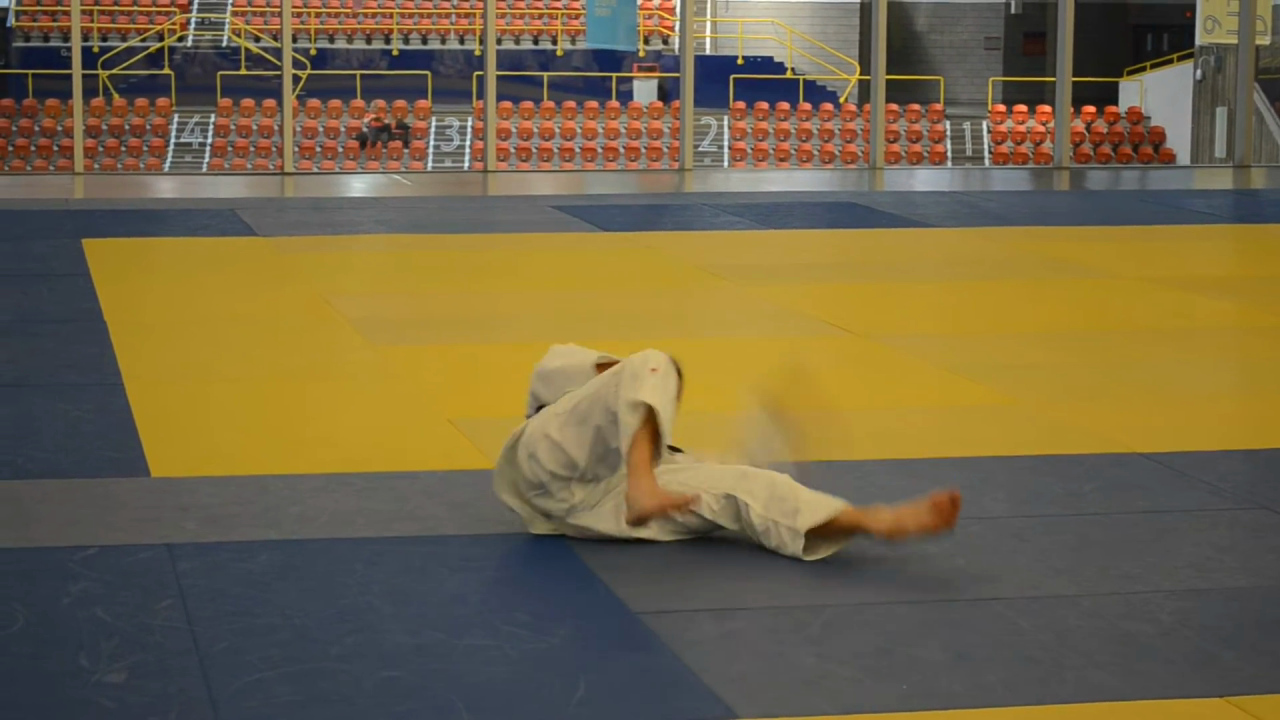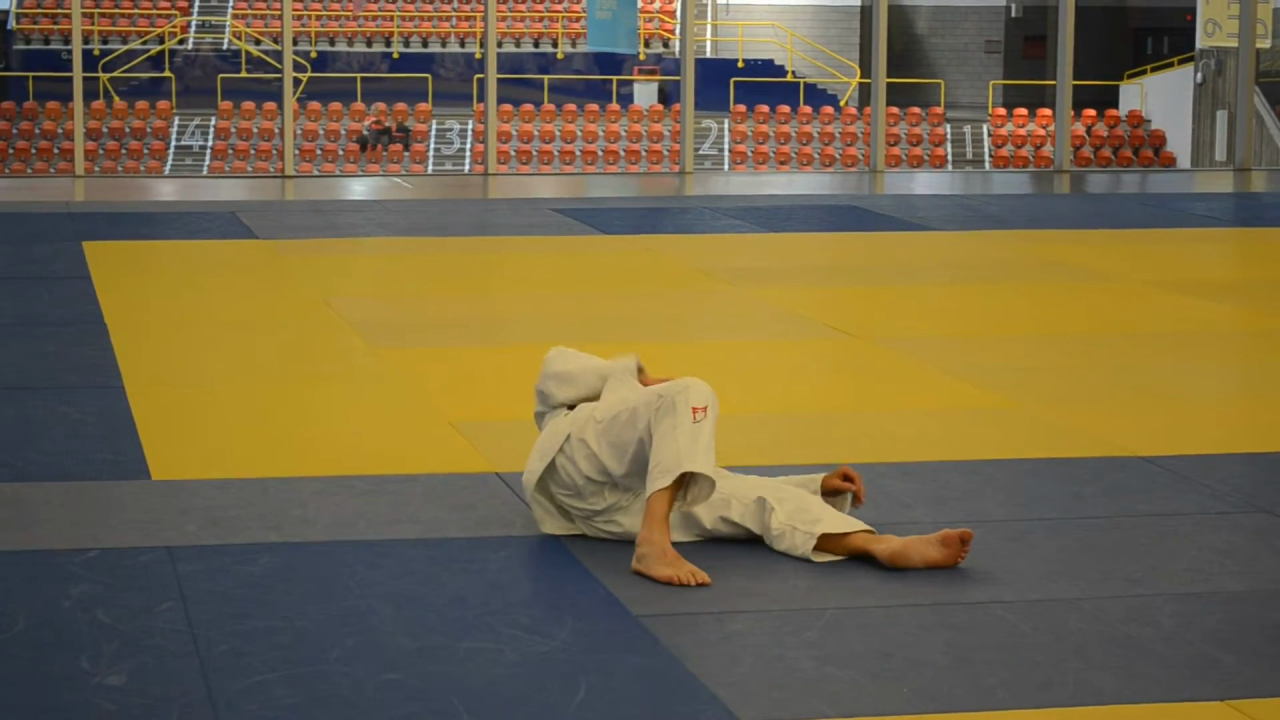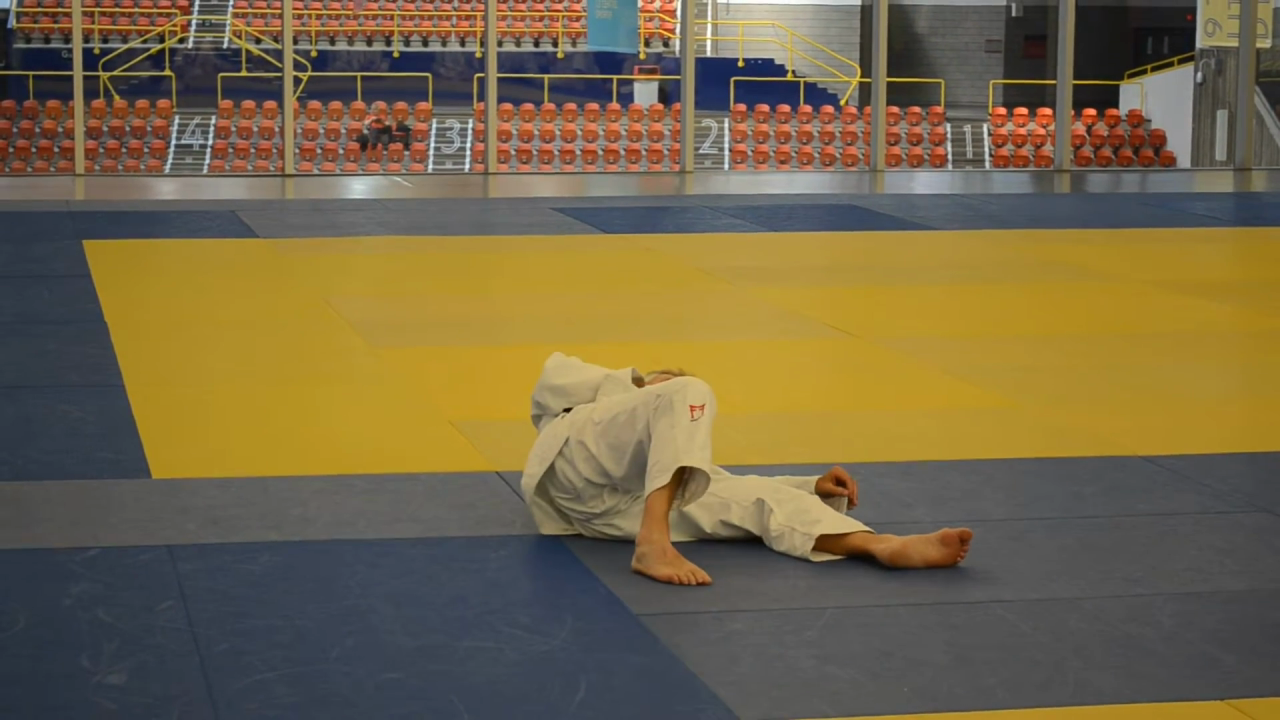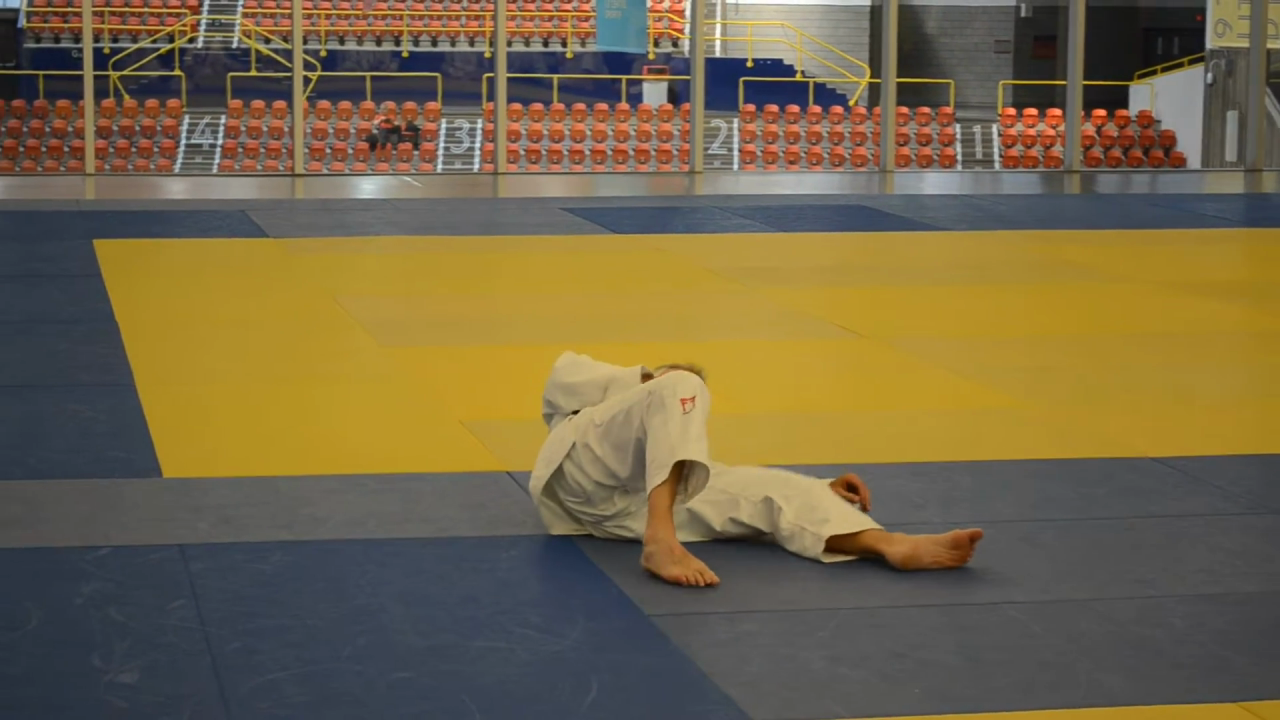
dt=0.3s
person 1, frame 1
left shoulder: (660, 452)
right shoulder: (568, 401)
left elbow: (713, 470)
right elbow: (552, 372)
right wrist: (625, 370)
left hip: (596, 501)
right hip: (553, 468)
left knee: (743, 487)
right knee: (652, 367)
left ankle: (875, 521)
right ankle: (641, 494)
person 1, frame 2
left shoulder: (679, 461)
left elbow: (738, 487)
right elbow: (555, 369)
left wrist: (821, 485)
right wrist: (633, 375)
left hip: (618, 506)
left knee: (765, 498)
right knee: (692, 397)
left ankle: (885, 547)
right ankle: (654, 543)
person 1, frame 3
left shoulder: (672, 456)
right shoulder: (588, 407)
left elbow: (732, 487)
right elbow: (554, 378)
left wrist: (814, 486)
right wrist: (633, 385)
left hip: (616, 507)
left knee: (760, 500)
right knee: (689, 394)
left ankle: (887, 546)
right ankle: (654, 543)
person 1, frame 4
left shoulder: (682, 456)
right shoulder: (589, 411)
left elbow: (751, 488)
right elbow: (565, 376)
left wrist: (825, 489)
right wrist: (644, 383)
left hip: (625, 508)
right hip: (584, 471)
left knee: (773, 490)
right knee: (681, 390)
left ankle: (895, 546)
right ankle: (661, 542)
